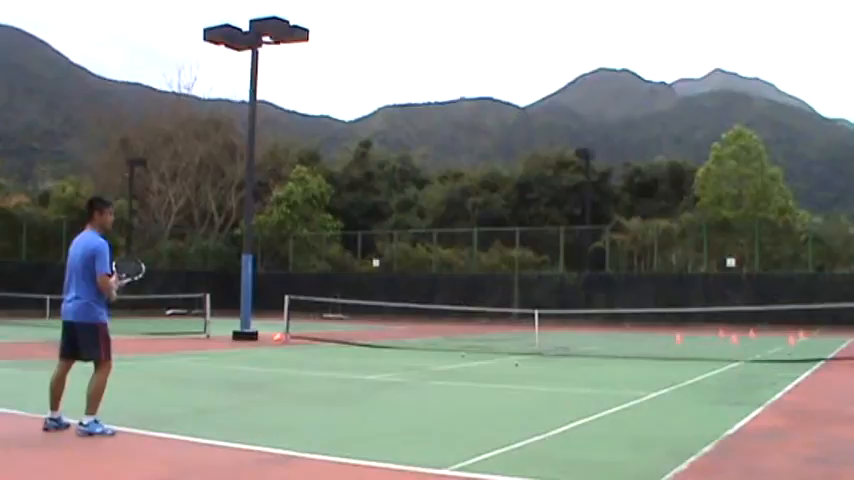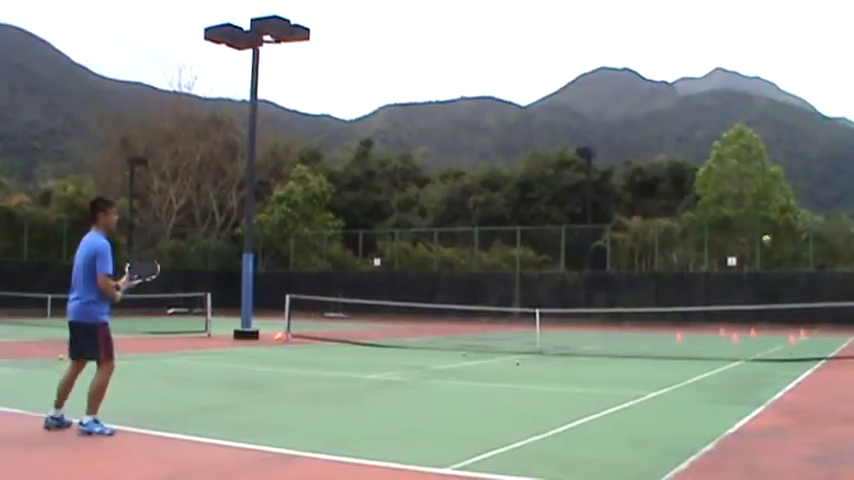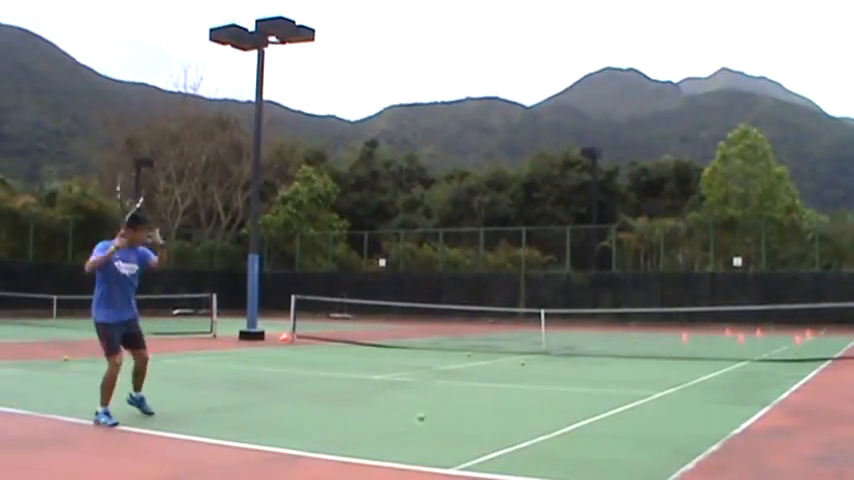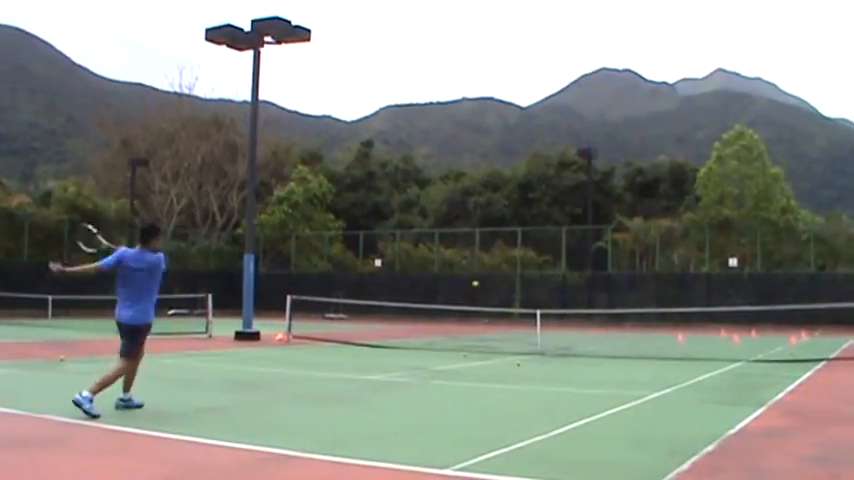
dt=0.7s
person 1, frame 1
left shoulder: (77, 241)
right shoulder: (99, 244)
right elbow: (102, 282)
left wrist: (111, 282)
right wrist: (112, 294)
left hip: (70, 311)
right hip: (91, 314)
left knee: (64, 364)
right knee: (103, 365)
left ankle: (53, 417)
right ankle: (88, 421)
person 1, frame 2
left shoulder: (86, 241)
right shoulder: (101, 244)
right elbow: (103, 283)
left wrist: (116, 284)
right wrist: (116, 295)
left hip: (76, 311)
right hip: (92, 314)
left knee: (76, 365)
right knee: (106, 365)
left ankle: (55, 415)
right ankle: (89, 420)
person 1, frame 3
left shoulder: (141, 252)
right shoulder: (104, 247)
left elbow: (159, 264)
right elbow: (89, 267)
left wrist: (161, 246)
right wrist: (113, 250)
left hip: (129, 316)
right hip: (106, 317)
left knee: (143, 358)
right knee: (116, 362)
left ankle: (136, 395)
right ankle: (103, 410)
person 1, frame 4
left shoulder: (124, 255)
right shoulder: (159, 260)
left elbow: (96, 268)
left wrist: (66, 269)
left hip: (124, 317)
right hip: (141, 320)
left knee: (137, 355)
right knee: (125, 365)
left ankle: (125, 397)
right ankle: (86, 396)
